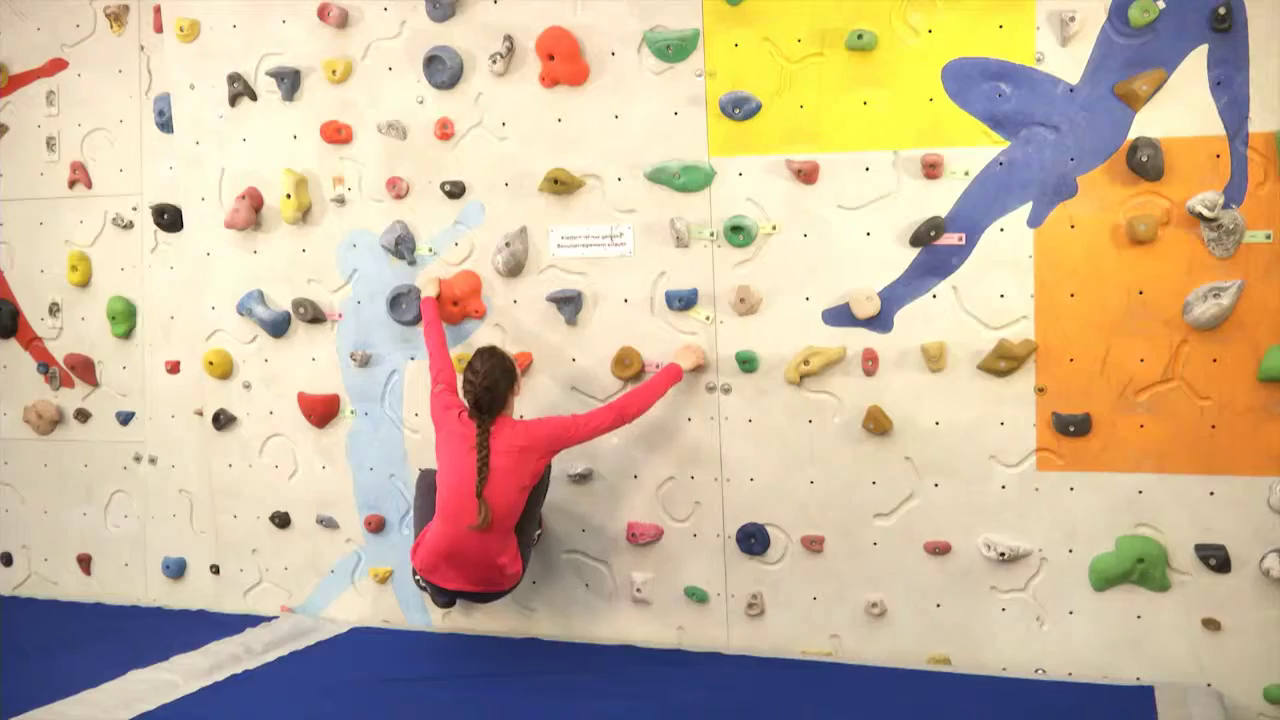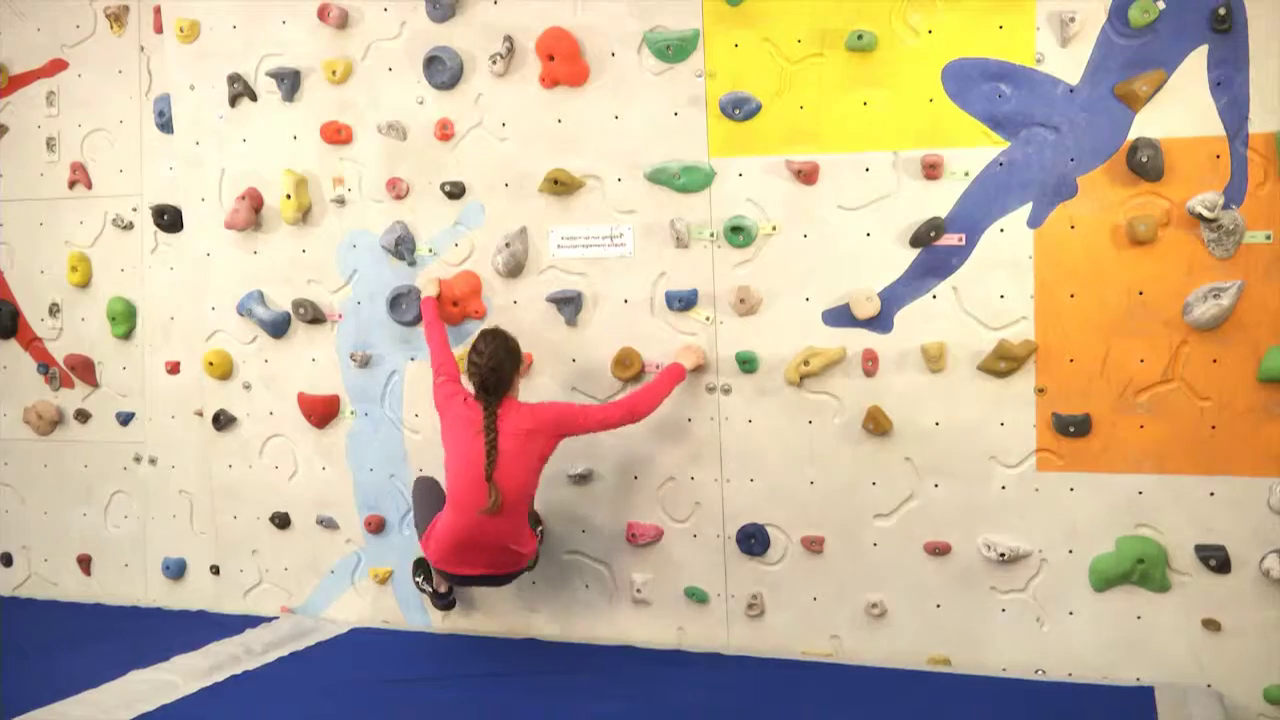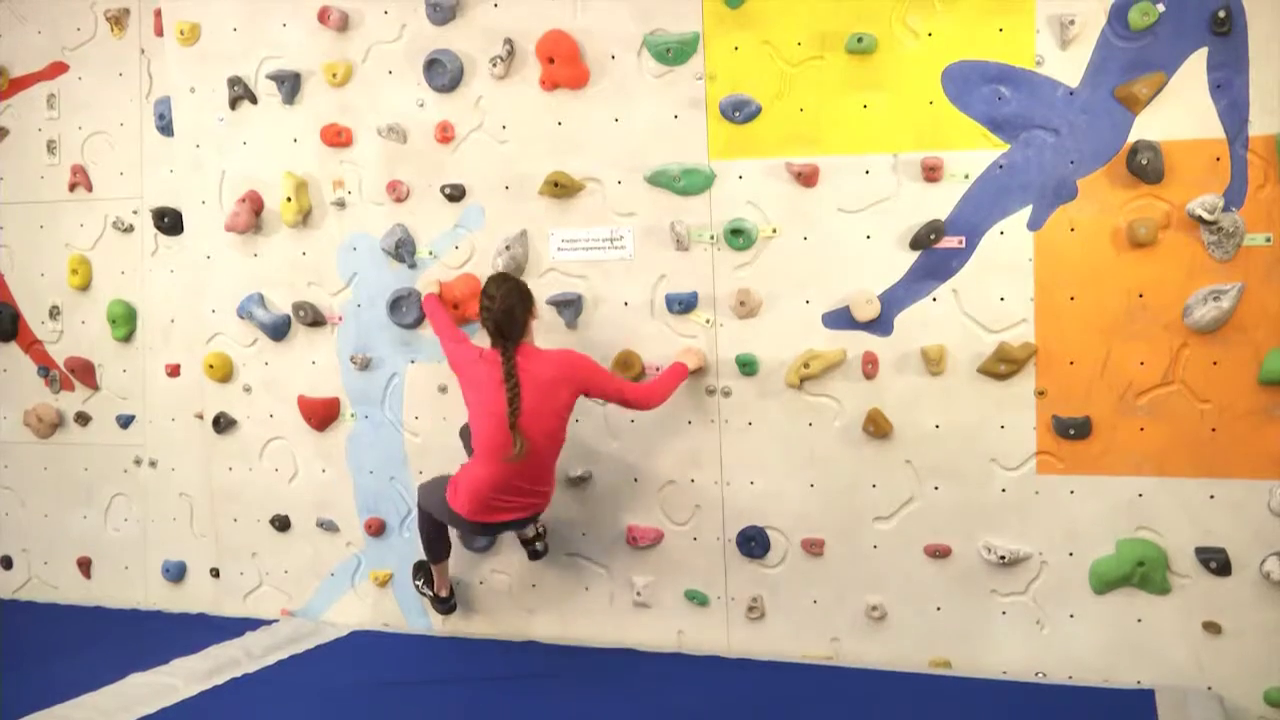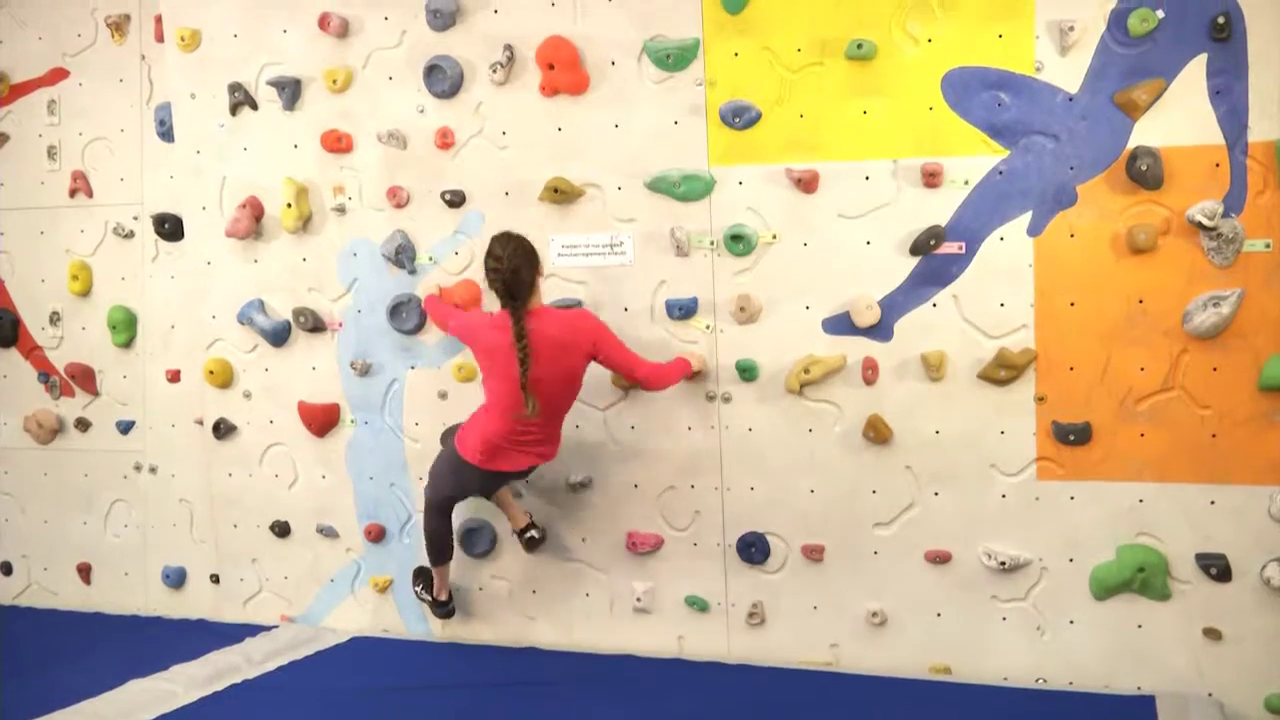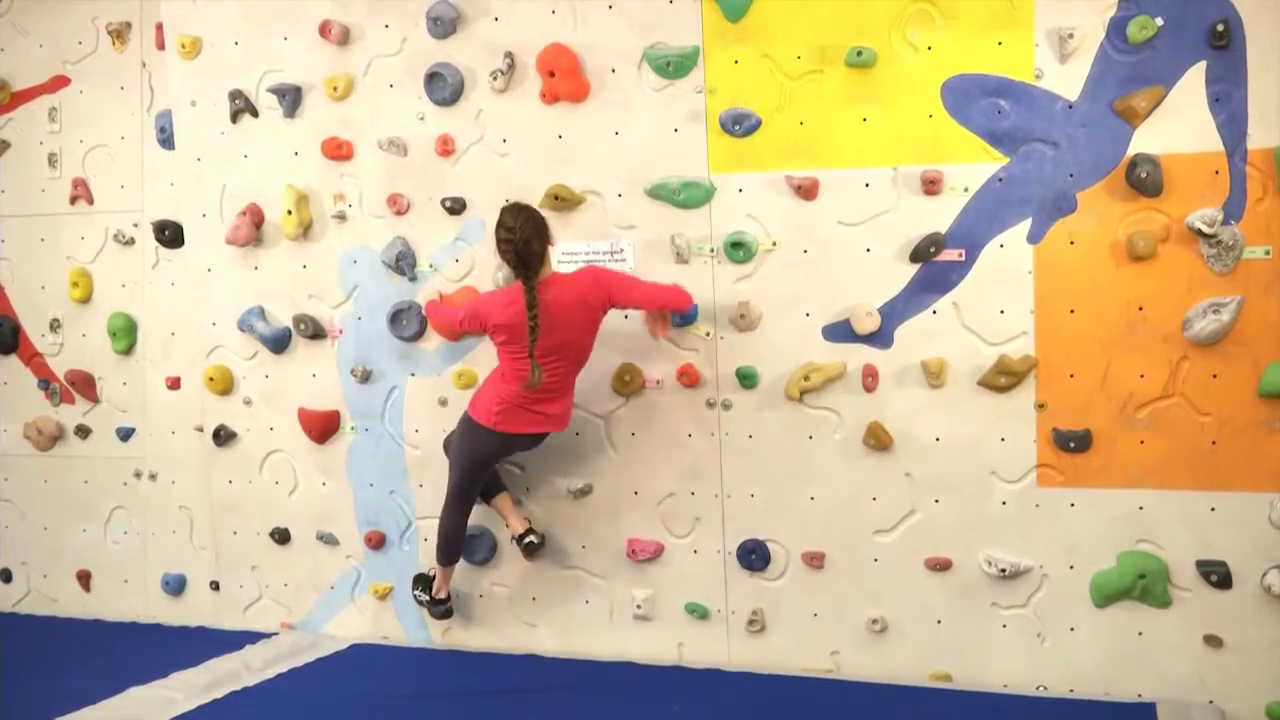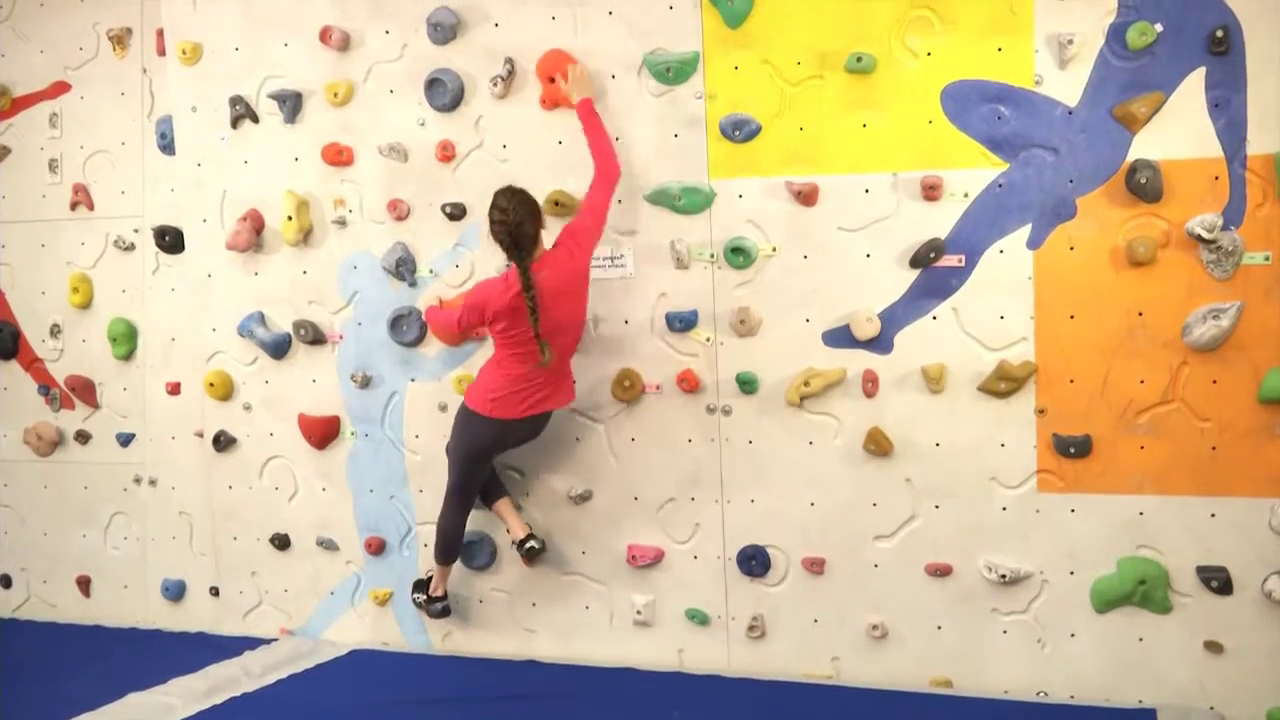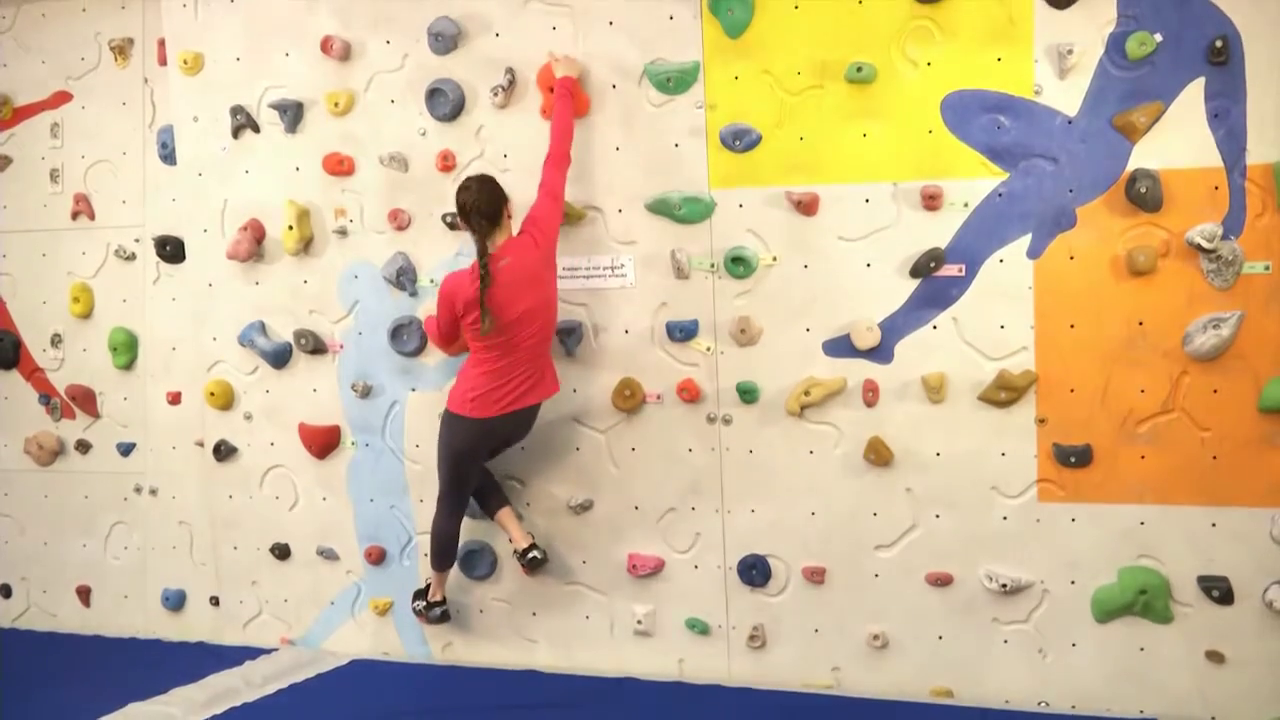
dt=0.3s
person 1, frame 1
left shoulder: (449, 421)
right shoulder: (534, 437)
left elbow: (439, 361)
right elbow: (618, 413)
left wrist: (429, 297)
right wrist: (677, 367)
left hip: (437, 572)
right hip: (497, 583)
person 1, frame 2
left shoulder: (453, 408)
right shoulder: (544, 420)
left elbow: (439, 351)
right elbow: (631, 410)
left wrist: (429, 297)
right wrist: (679, 366)
left hip: (454, 558)
right hip: (509, 563)
left knee: (424, 486)
left ankle: (439, 586)
person 1, frame 3
left shoulder: (471, 364)
right shoulder: (566, 366)
left elbow: (446, 329)
right elbow: (644, 397)
left wrist: (431, 295)
right wrist: (683, 365)
left hip: (475, 511)
right hip: (529, 506)
left knee: (428, 496)
left ankle: (441, 590)
right ankle: (528, 531)
person 1, frame 4
left shoulder: (483, 330)
right shoulder: (580, 327)
left elbow: (443, 316)
right elbow: (647, 377)
left wrist: (431, 300)
right wrist: (686, 364)
left hip: (483, 451)
right hip: (532, 454)
left knee: (436, 502)
left ankle: (439, 593)
right ankle: (521, 522)
person 1, frame 5
left shoulder: (495, 306)
right shoulder: (591, 285)
left elbow: (452, 322)
right elbow: (679, 300)
left wrist: (432, 307)
right wrist: (656, 309)
left hip: (495, 420)
right hip: (545, 425)
left knee: (457, 499)
right knee: (464, 448)
left ankle: (439, 591)
right ankle: (520, 527)
person 1, frame 6
left shoulder: (490, 294)
right shoulder: (574, 254)
left elbow: (452, 326)
right elbow: (608, 173)
left wrist: (432, 311)
right wrist: (583, 102)
left hip: (493, 412)
right hip: (541, 412)
left knee: (459, 491)
right knee: (472, 460)
left ankle: (437, 588)
right ankle: (523, 533)
person 1, frame 7
left shoulder: (457, 286)
right shoulder: (540, 243)
left elbow: (445, 340)
right elbow: (558, 160)
left wrist: (428, 322)
right wrist: (565, 84)
left hip: (474, 411)
right hip: (526, 408)
left knee: (451, 497)
right knee: (470, 466)
left ankle: (435, 595)
right ankle: (523, 542)
